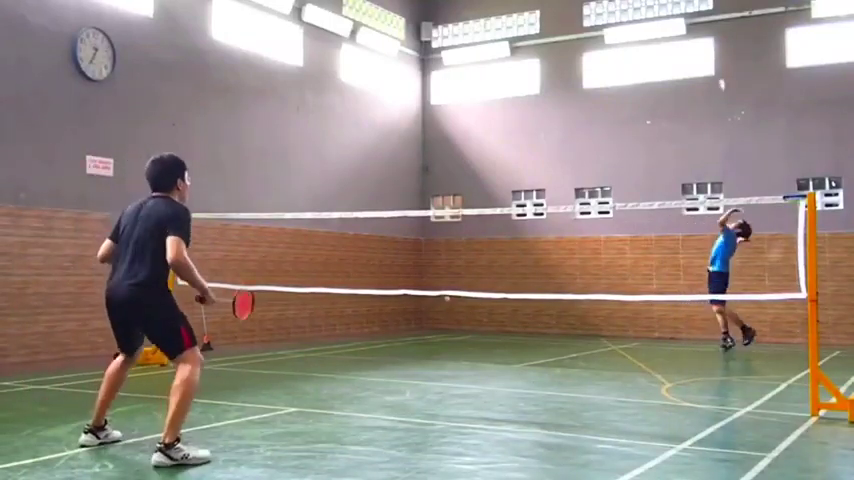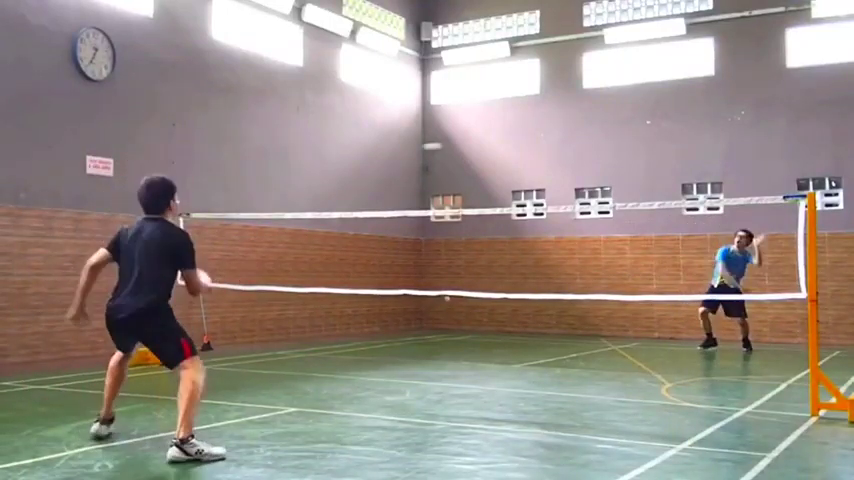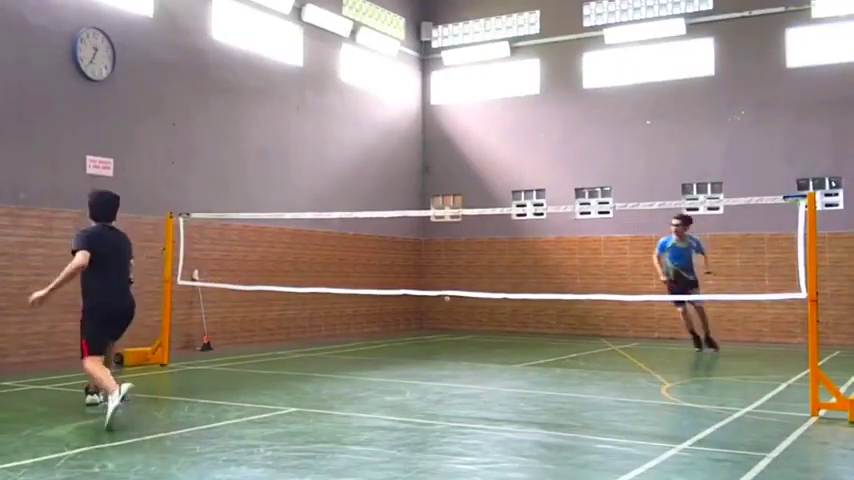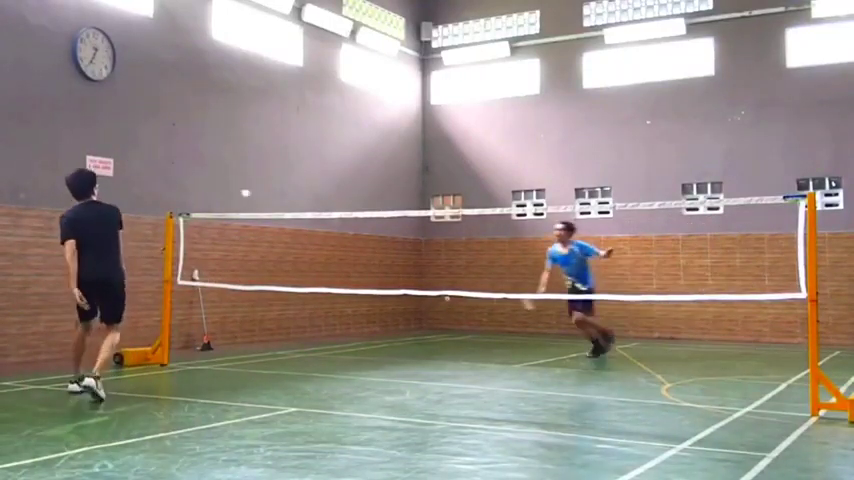
dt=0.5s
person 1, frame 1
left shoulder: (131, 210)
right shoulder: (176, 212)
left elbow: (103, 255)
right elbow: (175, 258)
right wrist: (204, 289)
left hip: (116, 294)
right hip: (148, 295)
left knee: (128, 356)
right knee: (190, 361)
left ankle: (95, 428)
right ankle: (168, 445)
person 1, frame 2
left shoulder: (127, 233)
right shoulder: (179, 237)
left elbow: (93, 264)
right elbow: (195, 287)
left wrist: (79, 305)
right wrist: (203, 281)
left hip: (117, 312)
right hip: (154, 313)
left knee: (122, 355)
right knee: (193, 369)
left ankle: (105, 420)
right ankle: (183, 442)
person 1, frame 3
left shoulder: (86, 236)
right shoulder: (124, 239)
left elbow: (80, 263)
left wrist: (47, 291)
left hip: (98, 306)
right hip: (125, 306)
left knee: (92, 362)
right knee: (107, 344)
left ankle: (114, 391)
right ankle: (96, 389)
person 1, frame 4
left shoulder: (68, 217)
right shoulder: (112, 212)
left elbow: (71, 251)
left wrist: (74, 287)
left hip: (87, 279)
right hip: (113, 278)
left knee: (84, 327)
right knee: (113, 330)
left ankle: (76, 378)
right ankle: (93, 375)
person 2, frame 1
left shoulder: (729, 234)
right shoulder: (729, 237)
left elbow: (721, 222)
left wrist: (730, 211)
left hip: (718, 273)
right hip: (715, 272)
left knee: (718, 308)
right knee: (720, 308)
left ankle: (746, 330)
right ankle: (726, 337)
person 2, frame 2
left shoulder: (747, 254)
right shoulder: (724, 251)
left elbow: (757, 263)
right elbow: (723, 270)
left wrist: (757, 246)
right wrist: (736, 284)
left hip: (733, 290)
right hip: (717, 287)
left knee: (742, 320)
right knee: (703, 311)
left ankle: (746, 341)
right ankle: (709, 338)
person 2, frame 3
left shoulder: (693, 241)
right shoulder: (665, 242)
left elbow: (704, 255)
right elbow: (656, 257)
left wrist: (707, 267)
right wrist: (662, 275)
left hip: (689, 278)
right hip: (672, 280)
left knee: (699, 308)
right knee: (682, 309)
left ankle: (708, 338)
right ankle: (695, 337)
person 2, frame 4
left shoulder: (579, 247)
right shoulder: (553, 251)
left elbow: (601, 254)
right elbow: (547, 271)
left wrist: (606, 253)
right wrist: (542, 288)
left hip: (585, 287)
right hip: (572, 287)
left knee: (580, 318)
right knee: (577, 320)
left ankle: (606, 334)
right ankle: (597, 345)
